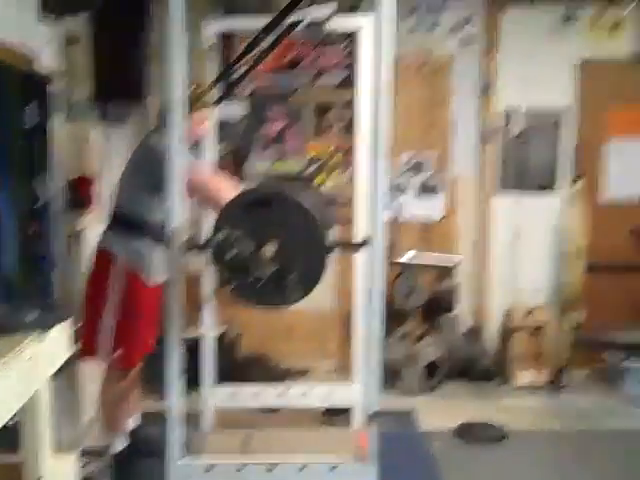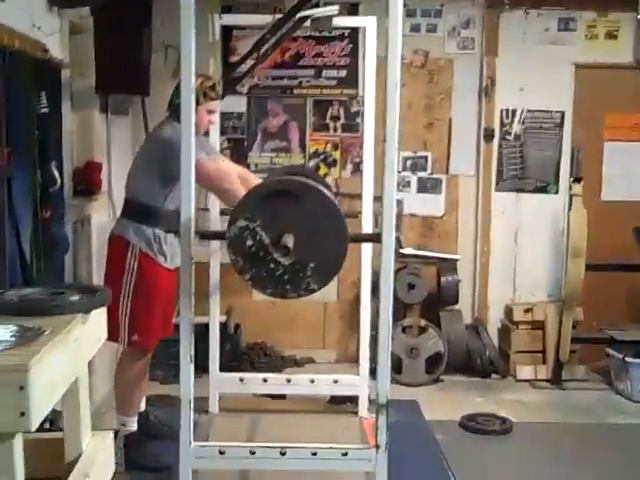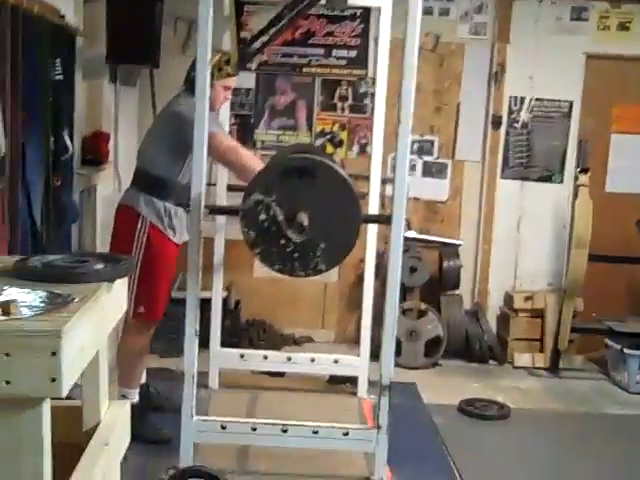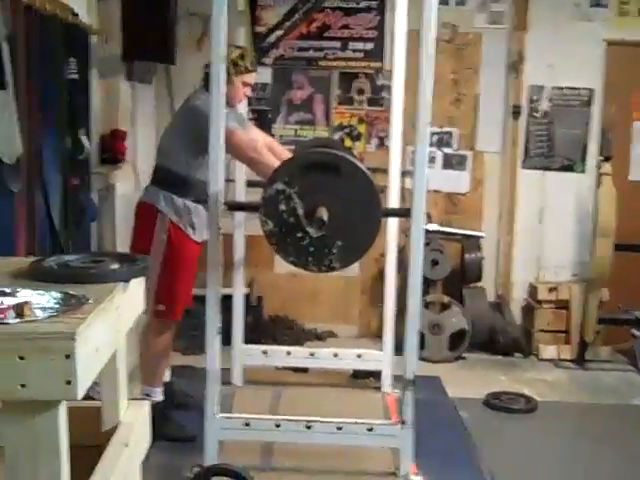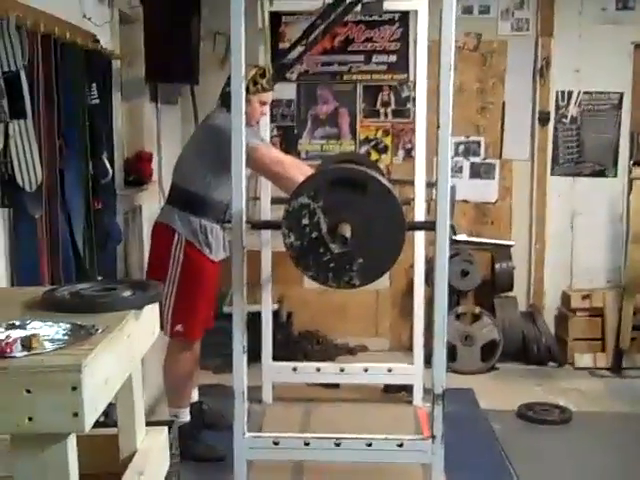
dt=0.4s
person 1, frame 1
right shoulder: (159, 149)
left elbow: (219, 183)
right elbow: (208, 190)
left hip: (148, 264)
right hip: (125, 262)
left knee: (136, 355)
right knee: (121, 360)
left ankle: (129, 430)
right ankle: (116, 451)
person 1, frame 2
left shoulder: (190, 140)
right shoulder: (169, 138)
left elbow: (232, 169)
right elbow: (218, 182)
left hip: (161, 248)
right hip: (139, 247)
left knee: (148, 342)
right knee: (136, 346)
left ankle: (139, 417)
right ankle: (125, 436)
person 1, frame 3
left shoulder: (202, 115)
right shoulder: (185, 113)
left elbow: (241, 151)
right elbow: (233, 158)
left hip: (166, 220)
right hip: (146, 219)
left knee: (149, 314)
right knee: (139, 316)
left ankle: (139, 390)
right ankle: (128, 406)
person 1, frame 4
left shoulder: (227, 112)
right shoulder: (203, 108)
left elbow: (267, 144)
right elbow: (252, 154)
left hip: (187, 218)
right hip: (167, 216)
left knee: (170, 311)
right knee: (161, 313)
left ankle: (161, 387)
right ankle: (152, 406)
person 1, frame 5
left shoulder: (239, 129)
right shoulder: (223, 127)
left elbow: (286, 160)
right elbow: (277, 169)
left hip: (204, 236)
right hip: (184, 236)
left knee: (194, 331)
right knee: (183, 335)
left ankle: (191, 407)
right ankle: (180, 428)
